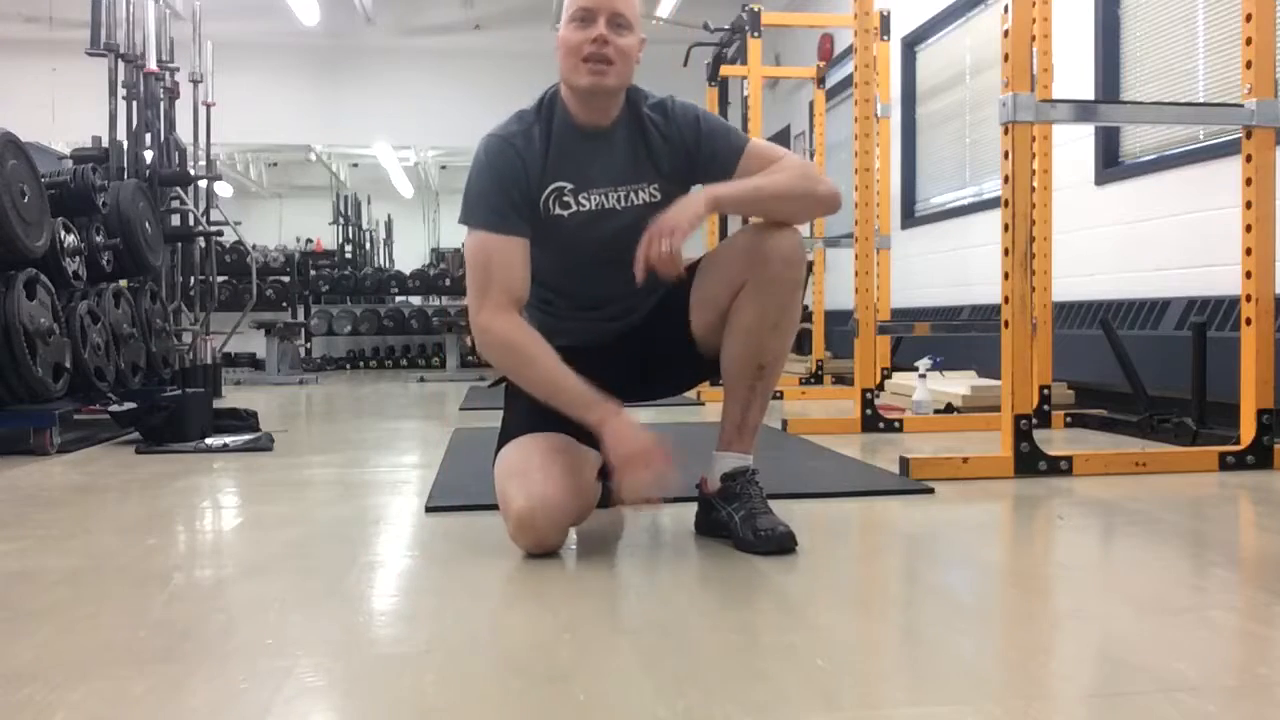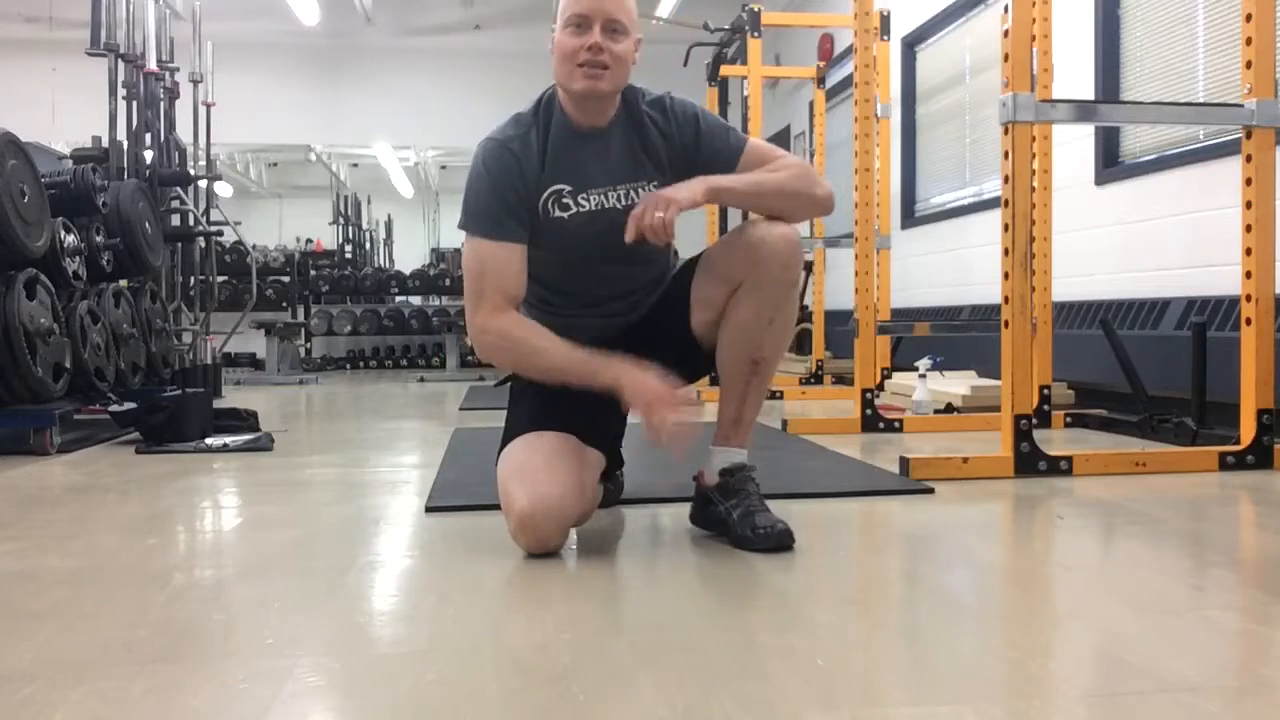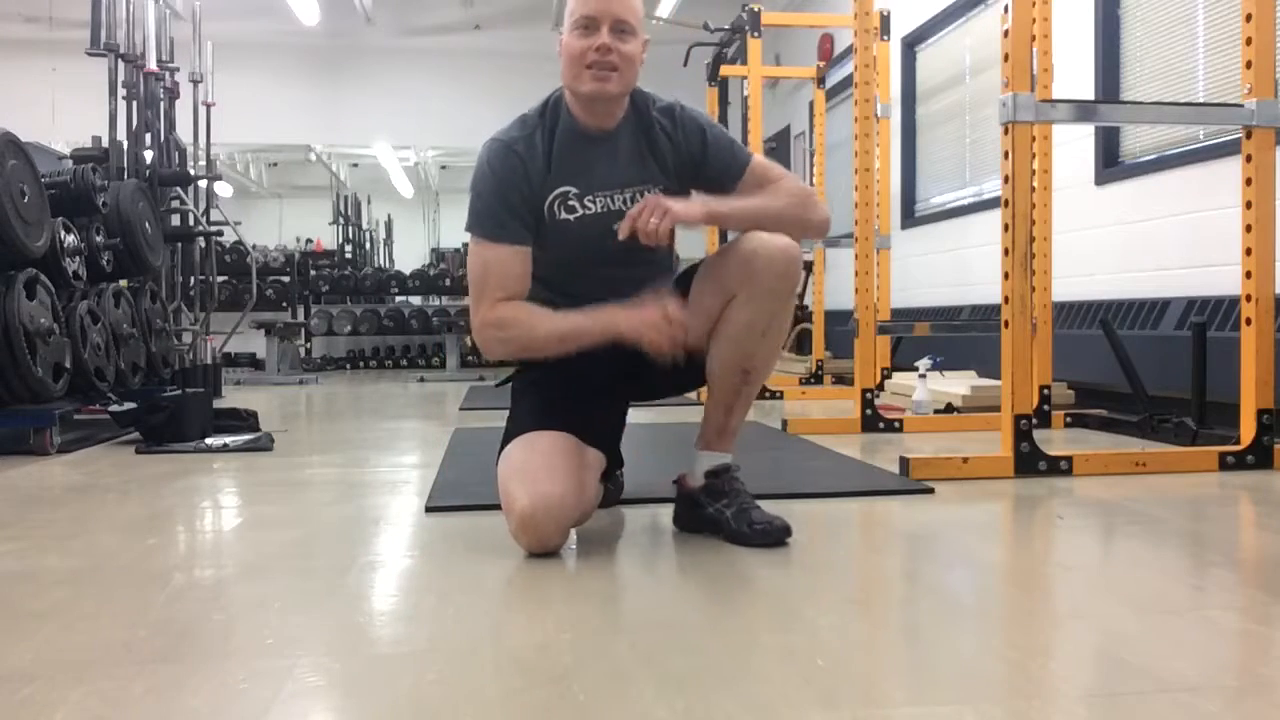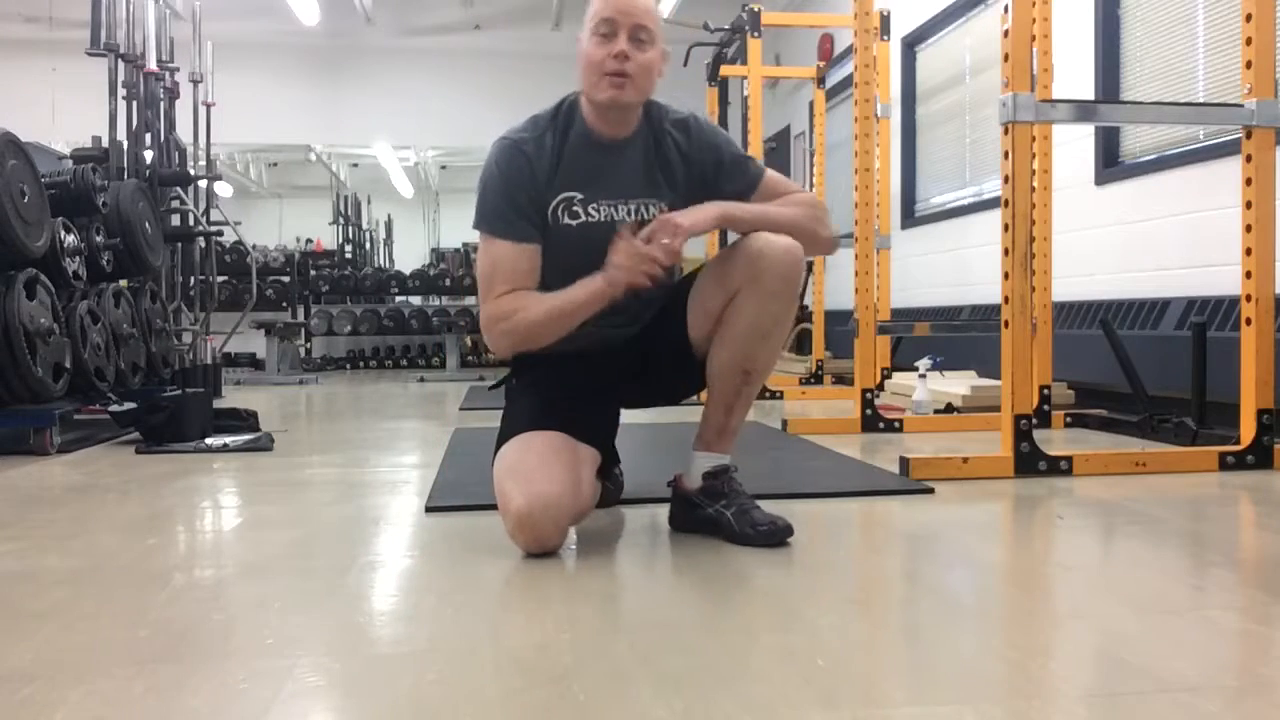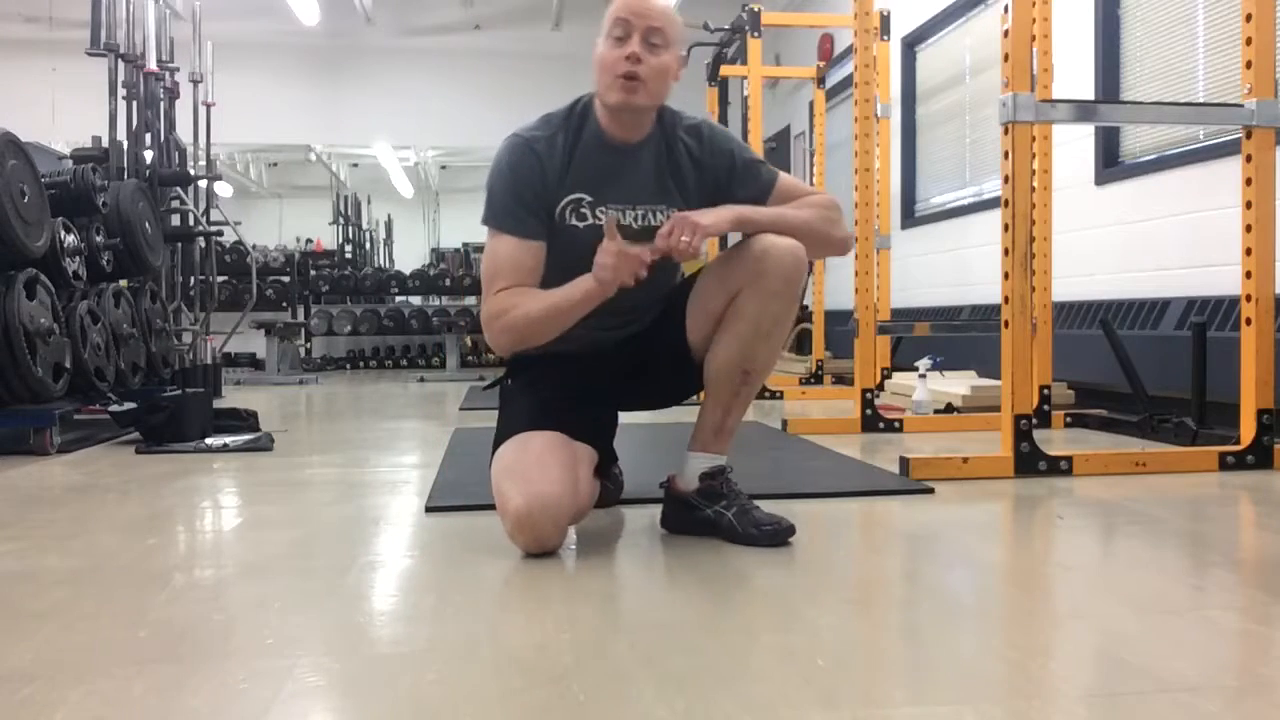
dt=0.1s
person 1, frame 1
left shoulder: (674, 126)
right shoulder: (509, 152)
left elbow: (820, 190)
right elbow: (493, 321)
left wrist: (706, 197)
right wrist: (609, 420)
left hip: (658, 327)
right hip: (563, 356)
left knee: (777, 245)
right knee: (536, 521)
left ankle: (728, 483)
right ankle: (594, 469)
person 1, frame 2
left shoulder: (672, 123)
right shoulder: (507, 155)
left elbow: (815, 191)
right elbow: (489, 324)
left wrist: (704, 186)
right wrist: (620, 376)
left hip: (660, 324)
right hip: (563, 358)
left knee: (774, 245)
right knee: (538, 521)
left ankle: (725, 478)
right ankle: (596, 466)
person 1, frame 3
left shoulder: (678, 129)
right shoulder: (512, 156)
left elbow: (810, 213)
right elbow: (493, 326)
left wrist: (704, 206)
right wrist: (620, 319)
left hip: (661, 332)
right hip: (565, 356)
left knee: (772, 253)
right knee: (537, 521)
left ankle: (707, 480)
right ankle: (594, 470)
person 1, frame 4
left shoulder: (689, 141)
right shoulder: (521, 156)
left elbow: (820, 229)
right elbow: (501, 326)
left wrist: (715, 212)
right wrist: (604, 282)
left hip: (659, 333)
right hip: (560, 359)
left knee: (776, 253)
right knee: (535, 521)
left ankle: (704, 482)
right ankle: (594, 470)
person 1, frame 5
left shoulder: (700, 147)
right shoulder: (531, 154)
left elbow: (833, 228)
right elbow: (500, 325)
left wrist: (732, 214)
right wrist: (597, 282)
left hip: (656, 341)
right hip: (560, 362)
left knee: (780, 256)
right knee: (535, 520)
left ankle: (700, 484)
right ankle: (593, 470)
